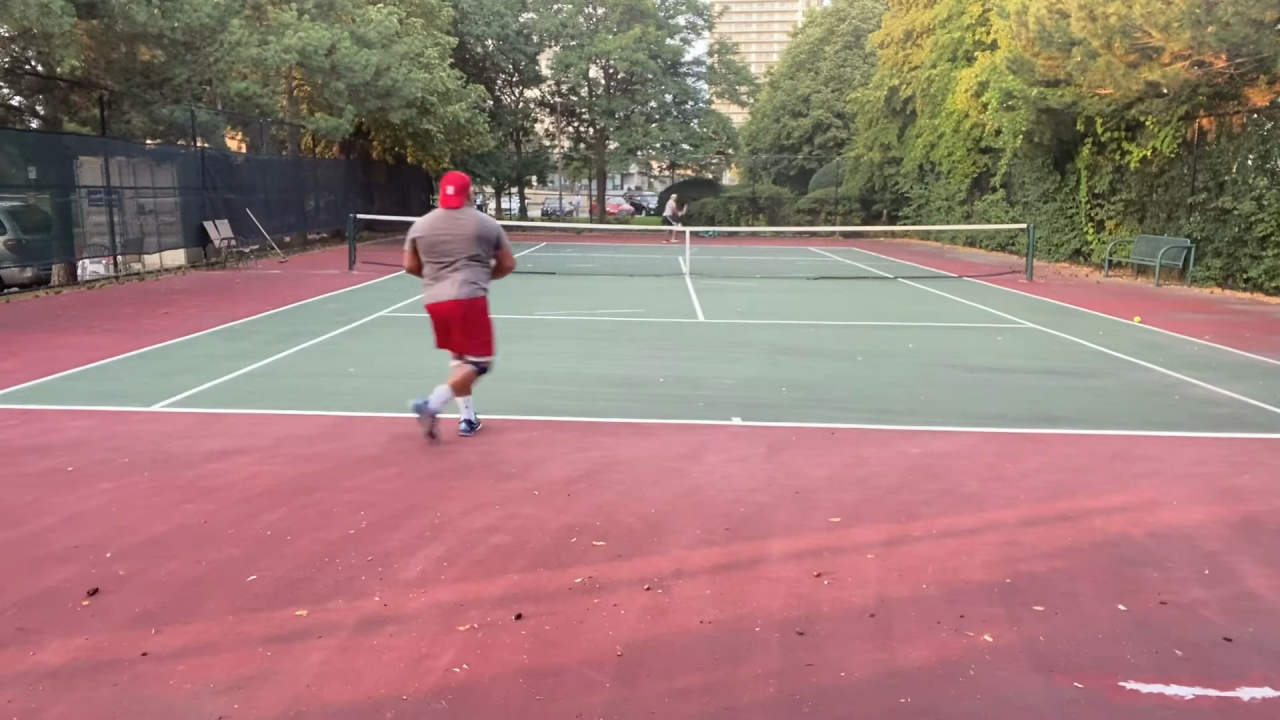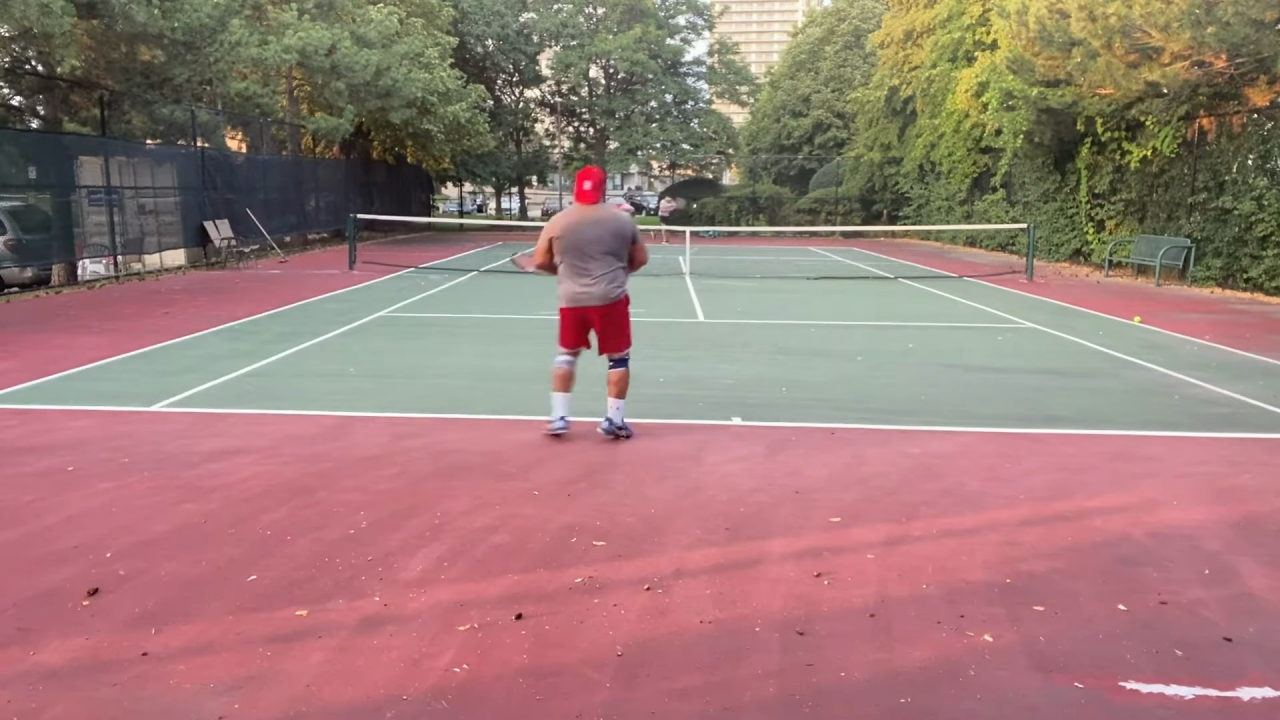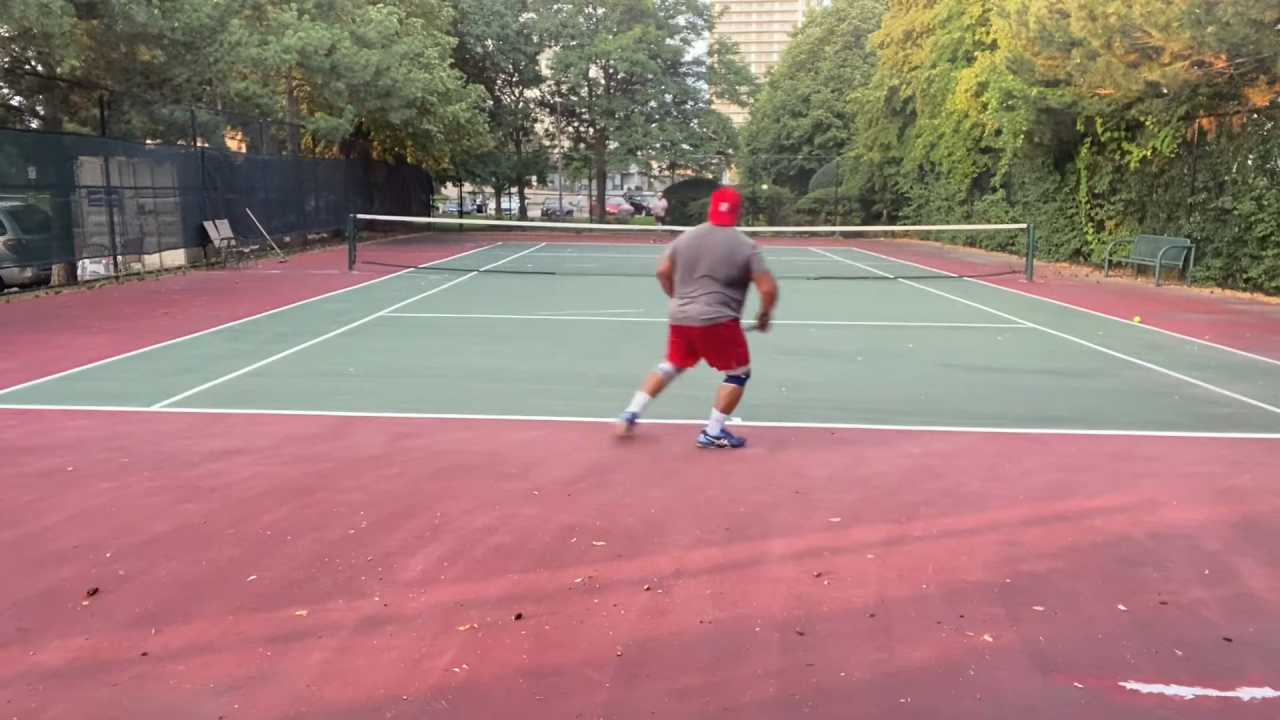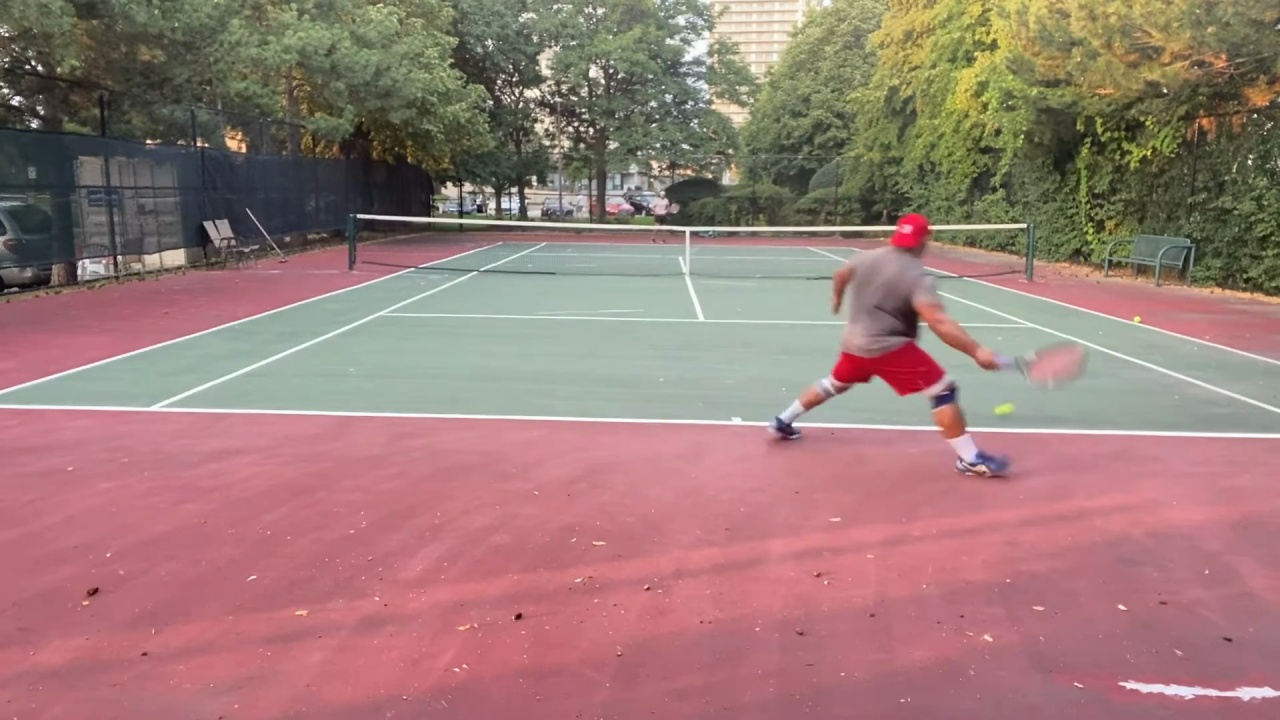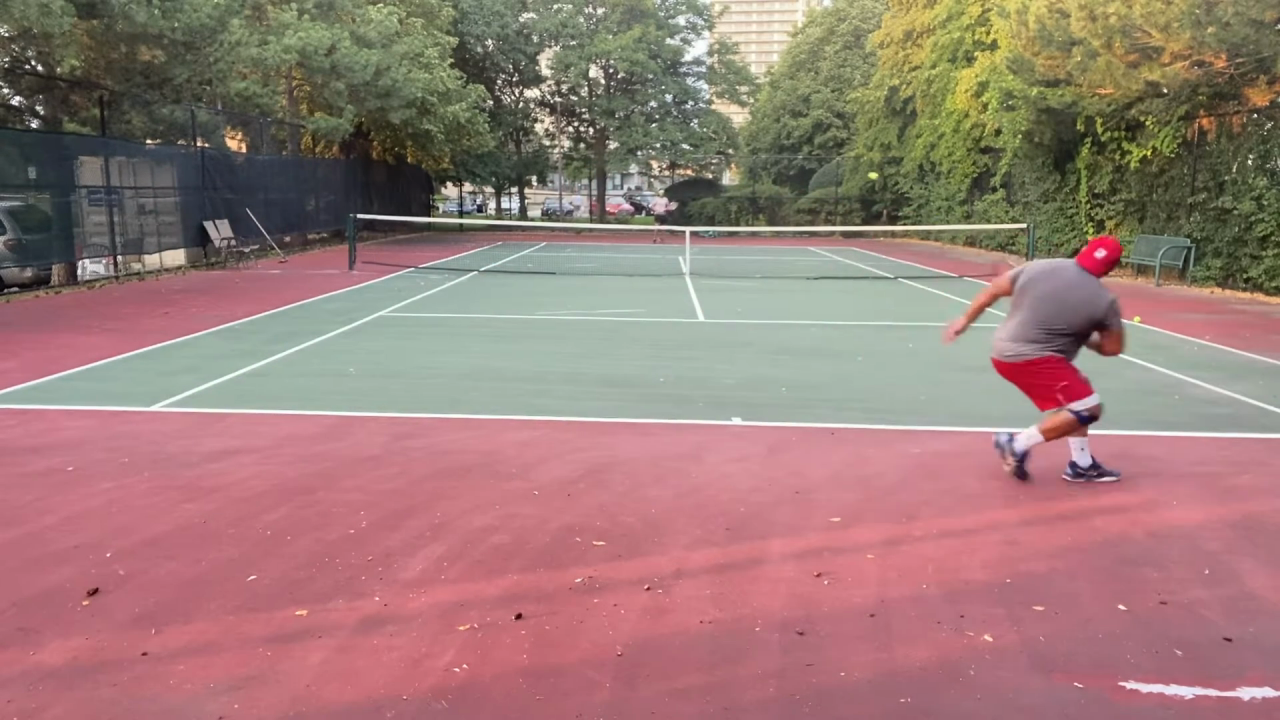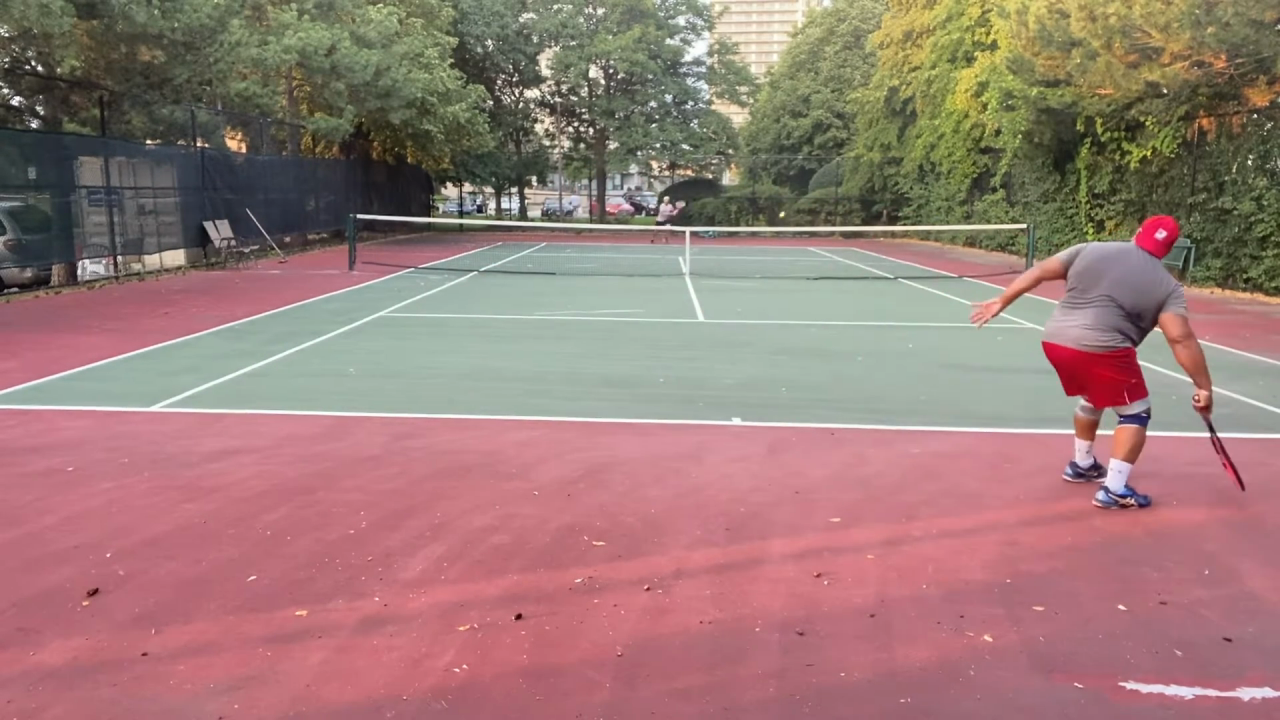
dt=0.5s
person 1, frame 1
left shoulder: (420, 225)
right shoulder: (487, 224)
left elbow: (410, 266)
right elbow: (508, 265)
left hip: (435, 300)
right hip: (468, 299)
left knee: (460, 356)
right knee: (479, 362)
left ankle: (467, 418)
right ankle: (430, 404)
person 1, frame 2
left shoulder: (558, 222)
right shoulder: (623, 220)
left elbow: (540, 262)
right elbow: (641, 259)
left hip: (572, 301)
right hip: (610, 299)
left knee: (566, 355)
right knee: (619, 358)
left ankle: (558, 418)
right ankle: (614, 419)
person 1, frame 3
left shoulder: (686, 238)
right shoulder: (746, 246)
left elbow: (663, 272)
right elbow: (769, 289)
right wrist: (764, 316)
left hip: (681, 318)
right hip: (718, 321)
left knee: (672, 366)
right knee: (738, 374)
left ankle: (631, 414)
right ankle: (713, 433)
person 1, frame 4
left shoulder: (869, 258)
right shoulder: (917, 277)
left elbow: (841, 275)
right elbow: (939, 321)
left wrist: (837, 296)
right wrist: (977, 351)
left hip: (855, 344)
right hip: (889, 348)
left knee: (835, 384)
right knee: (944, 390)
left ankle: (783, 421)
right ankle: (970, 458)
person 1, frame 5
left shoulder: (1037, 267)
right shoulder: (1104, 299)
left elbow: (994, 290)
right elbow: (1113, 347)
left wrist: (966, 320)
right wrist: (1086, 337)
left hip: (1007, 351)
right hip: (1032, 359)
left knee: (1077, 391)
right knee: (1088, 409)
left ankle: (1083, 465)
right ankle: (1016, 444)
person 1, frame 6
left shoulder: (1089, 250)
right shoulder: (1168, 285)
left elbow: (1039, 272)
right elbow: (1181, 338)
left wrist: (1001, 301)
right wrist: (1203, 387)
left hip: (1056, 341)
right hip: (1103, 349)
left knee: (1091, 400)
right knee: (1135, 414)
left ankle: (1081, 465)
right ankle: (1114, 490)
